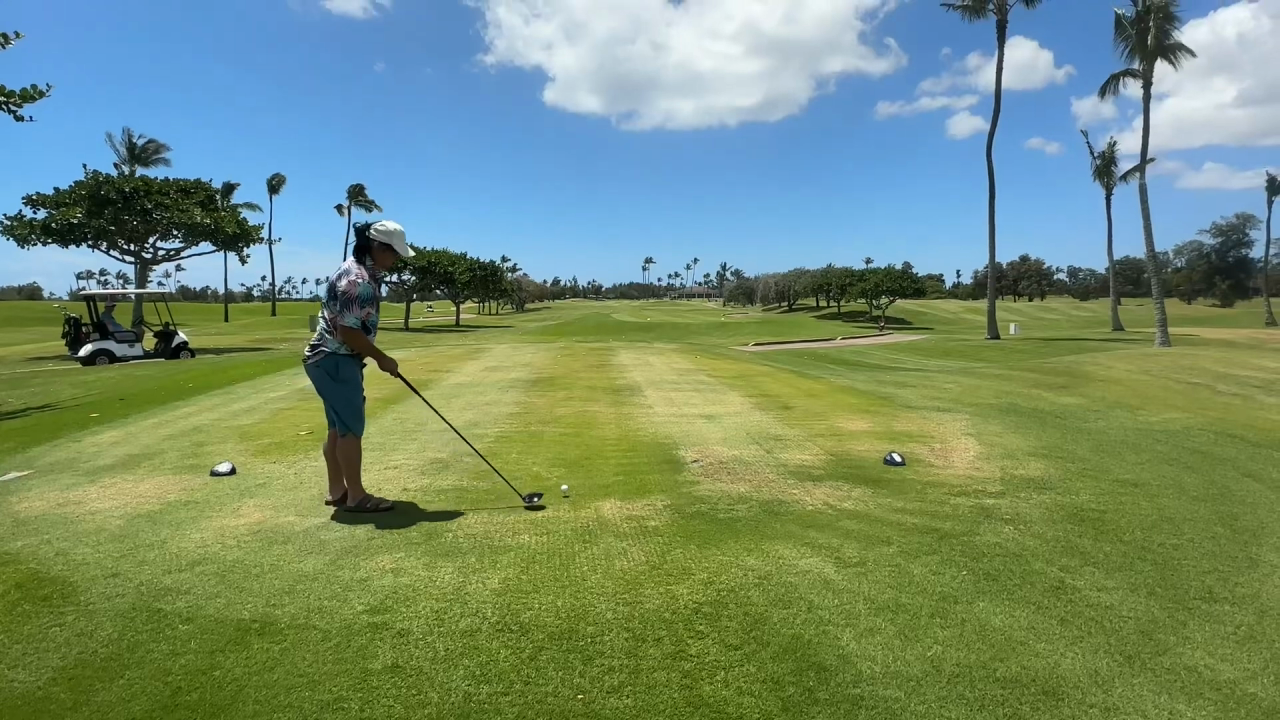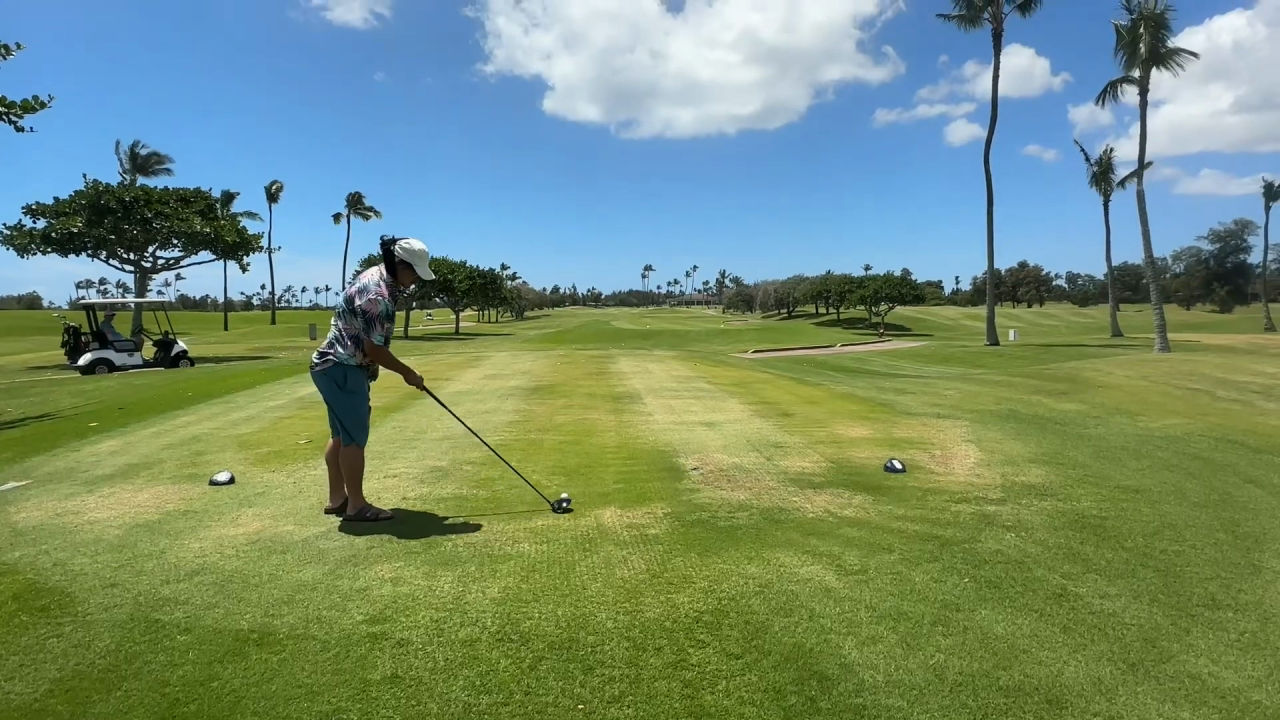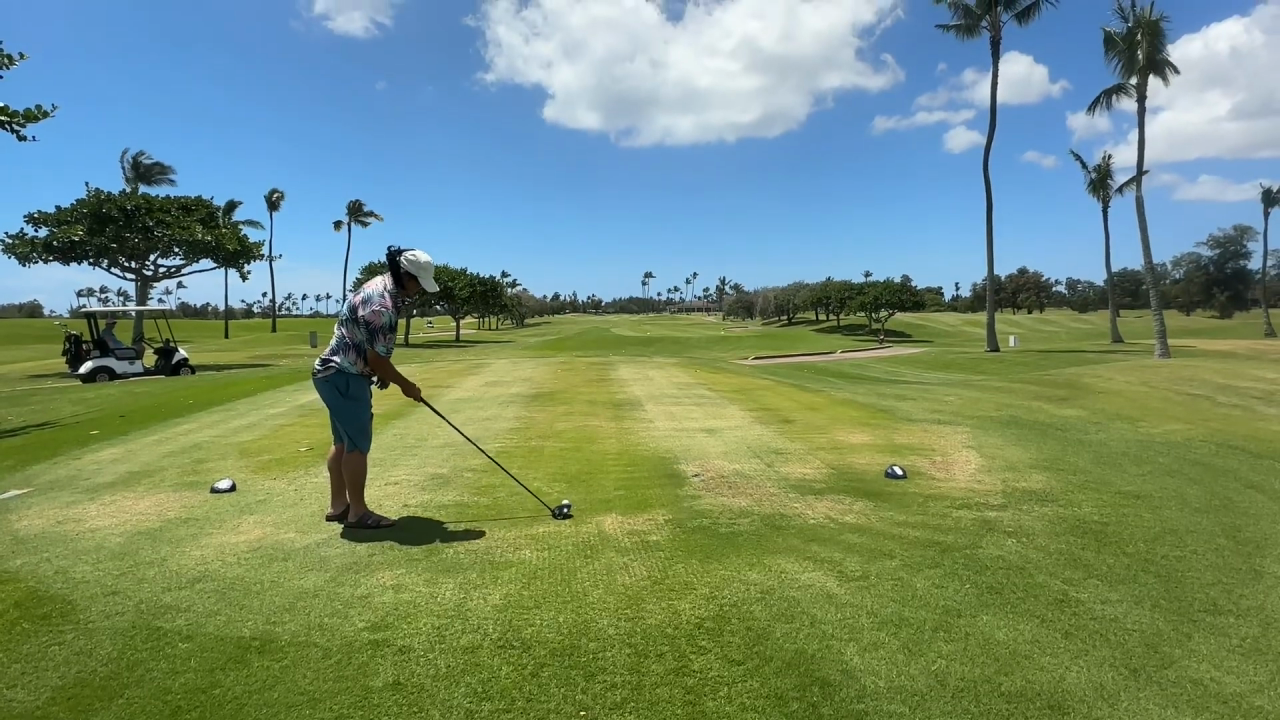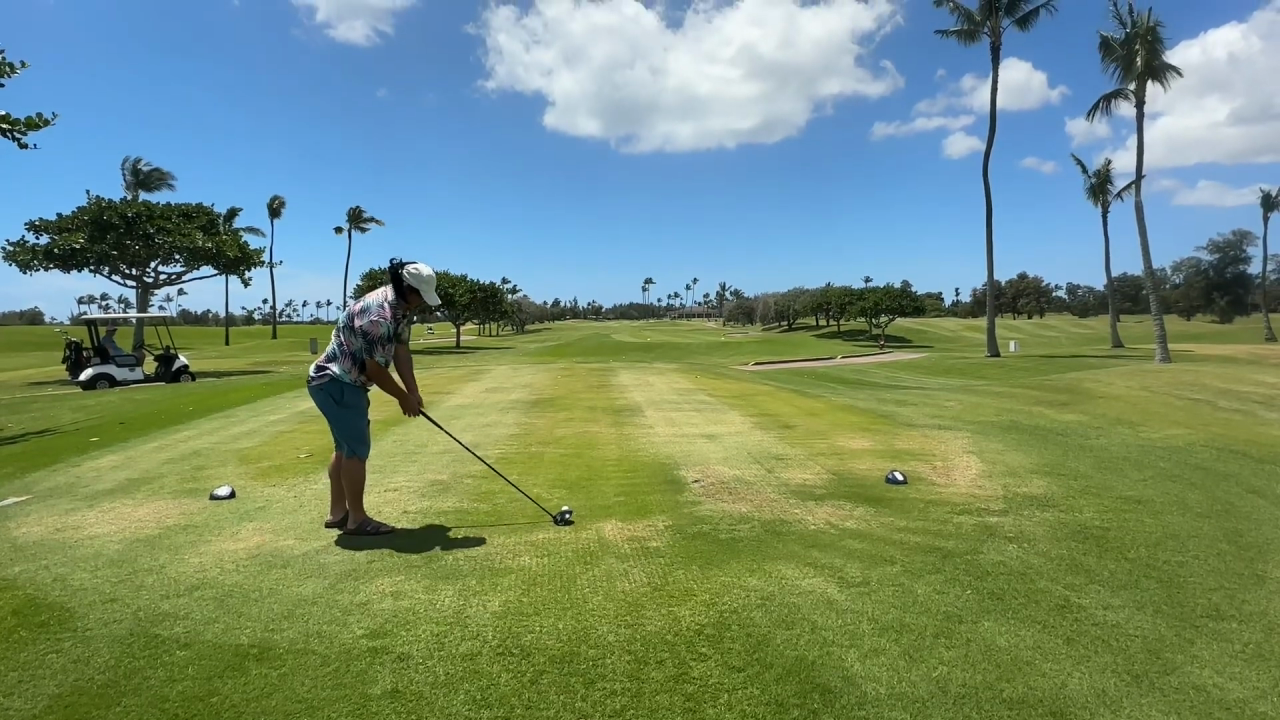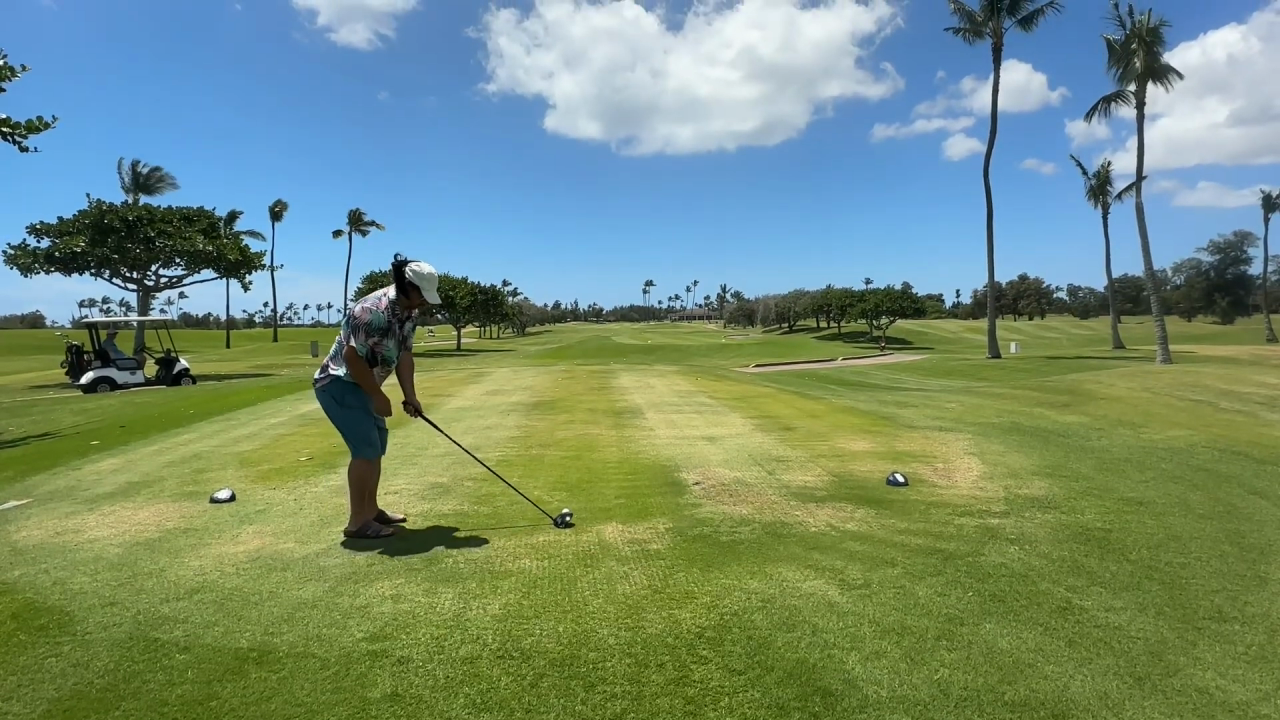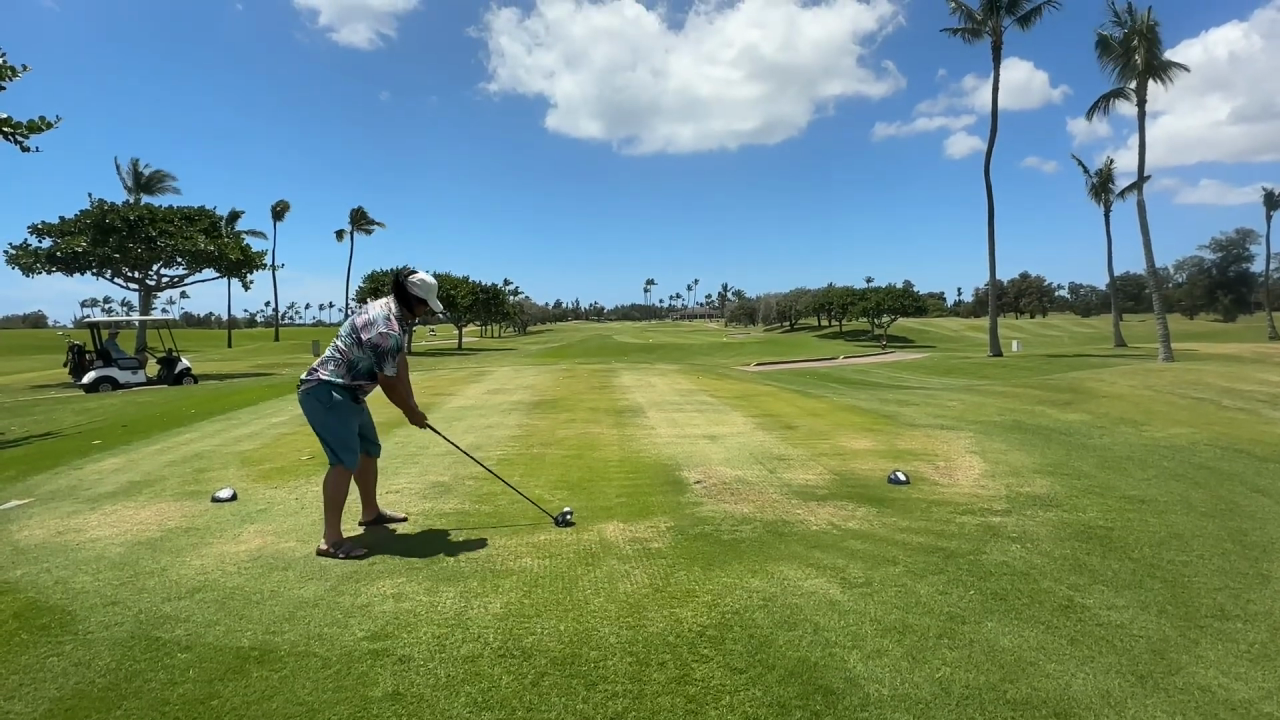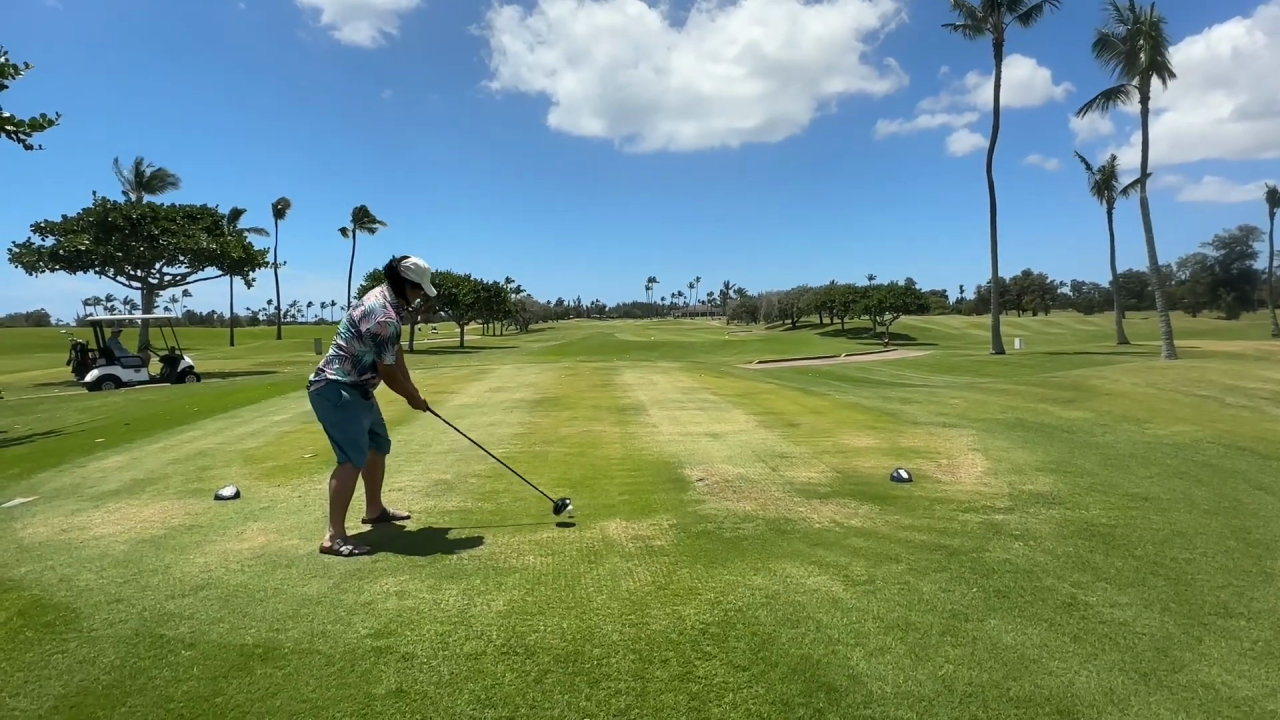
dt=0.7s
person 1, frame 1
left shoulder: (363, 270)
right shoulder: (358, 280)
right elbow: (348, 330)
left wrist: (372, 356)
right wrist: (381, 358)
left hip: (331, 358)
right hip: (335, 361)
left knee: (338, 426)
right knee: (350, 427)
left ankle: (337, 490)
right ankle: (355, 496)
person 1, frame 2
left shoulder: (377, 276)
right shoulder: (377, 296)
right elbow: (374, 348)
left wrist: (372, 365)
right wrist: (407, 373)
left hip: (335, 365)
right hip: (342, 369)
left knee: (341, 434)
right knee: (354, 436)
left ankle: (337, 498)
right ankle: (356, 505)
person 1, frame 3
left shoulder: (382, 286)
right shoulder: (380, 306)
right elbow: (376, 358)
left wrist: (384, 374)
right wrist: (406, 386)
left hip: (337, 372)
right hip: (344, 376)
left knee: (343, 441)
right knee: (357, 442)
left ankle: (338, 505)
right ankle: (357, 512)
person 1, frame 4
left shoulder: (399, 308)
right shoulder: (378, 317)
left elbow: (401, 351)
right elbow: (376, 370)
left wrist: (413, 392)
right wrist: (403, 398)
left hip: (342, 382)
right hip: (335, 383)
left knee: (345, 447)
right knee: (357, 448)
left ankle: (338, 512)
right ankle: (356, 519)
person 1, frame 5
left shoulder: (407, 312)
right shoulder: (373, 311)
left elbow: (403, 355)
right elbow: (352, 358)
left wrist: (410, 397)
right wrist: (378, 396)
left hip: (360, 386)
right hip: (339, 384)
left knee: (376, 448)
right knee: (365, 450)
left ankle: (371, 511)
right ankle: (357, 521)
person 1, frame 6
left shoulder: (396, 314)
right shoulder: (385, 329)
left elbow: (400, 364)
right elbow: (388, 382)
left wrist: (412, 404)
right wrist: (412, 413)
left hip: (346, 391)
right hip: (326, 391)
left knee: (368, 449)
right knee: (345, 459)
left ankle: (371, 512)
right ankle: (331, 538)
person 1, frame 7
left shoulder: (387, 300)
right shoulder: (383, 317)
left elbow: (394, 351)
right elbow: (387, 370)
left wrist: (411, 387)
right wrist: (412, 397)
left hip: (354, 388)
right hip: (335, 389)
left knee: (377, 445)
right knee: (352, 457)
left ankle: (375, 510)
right ankle: (334, 536)
